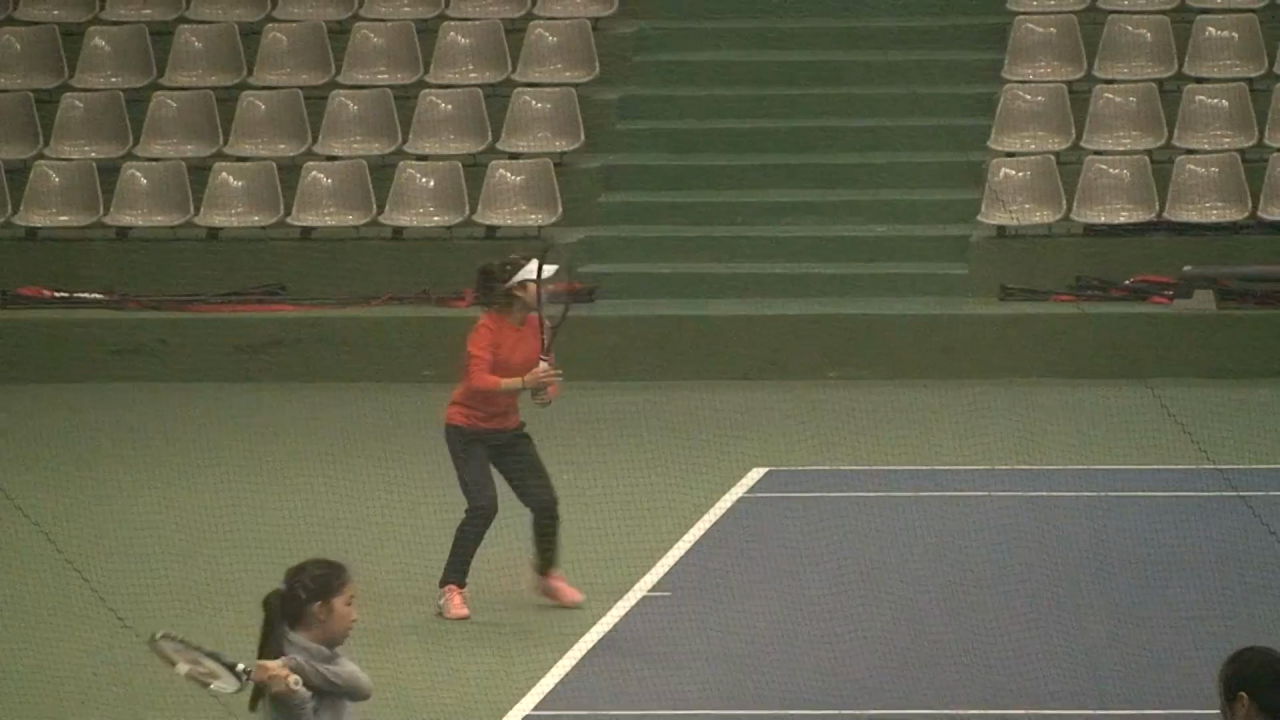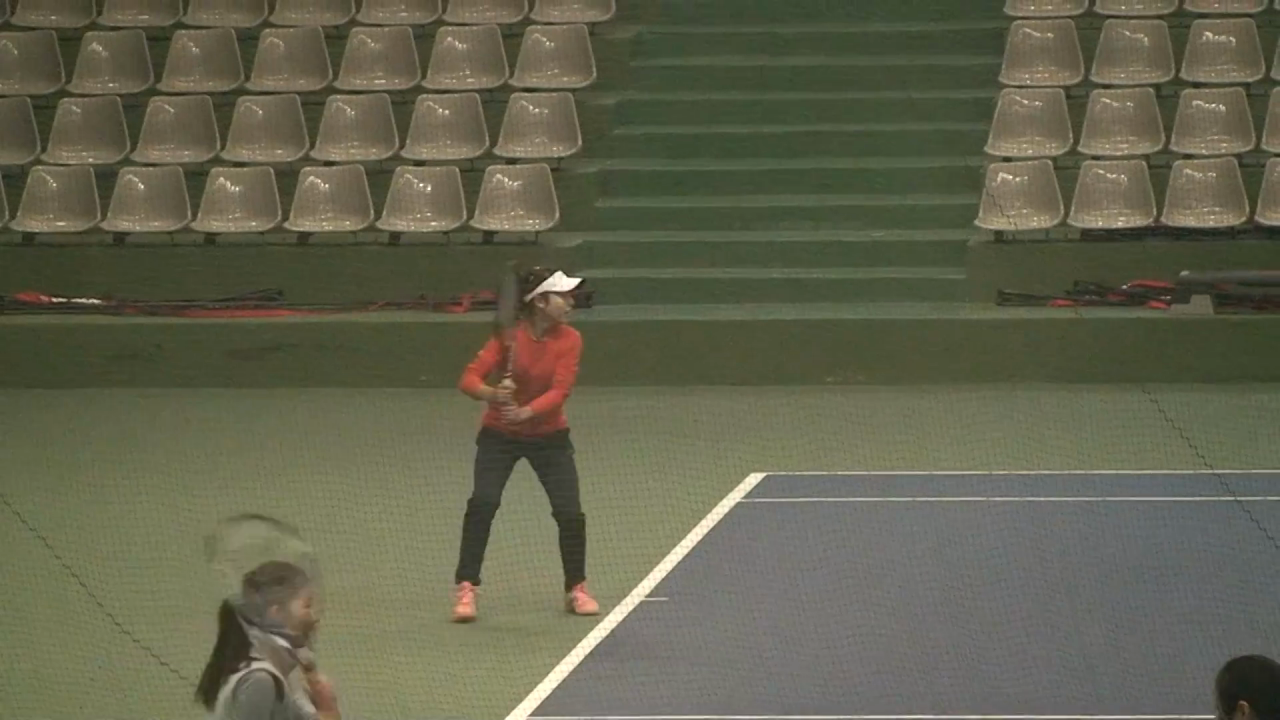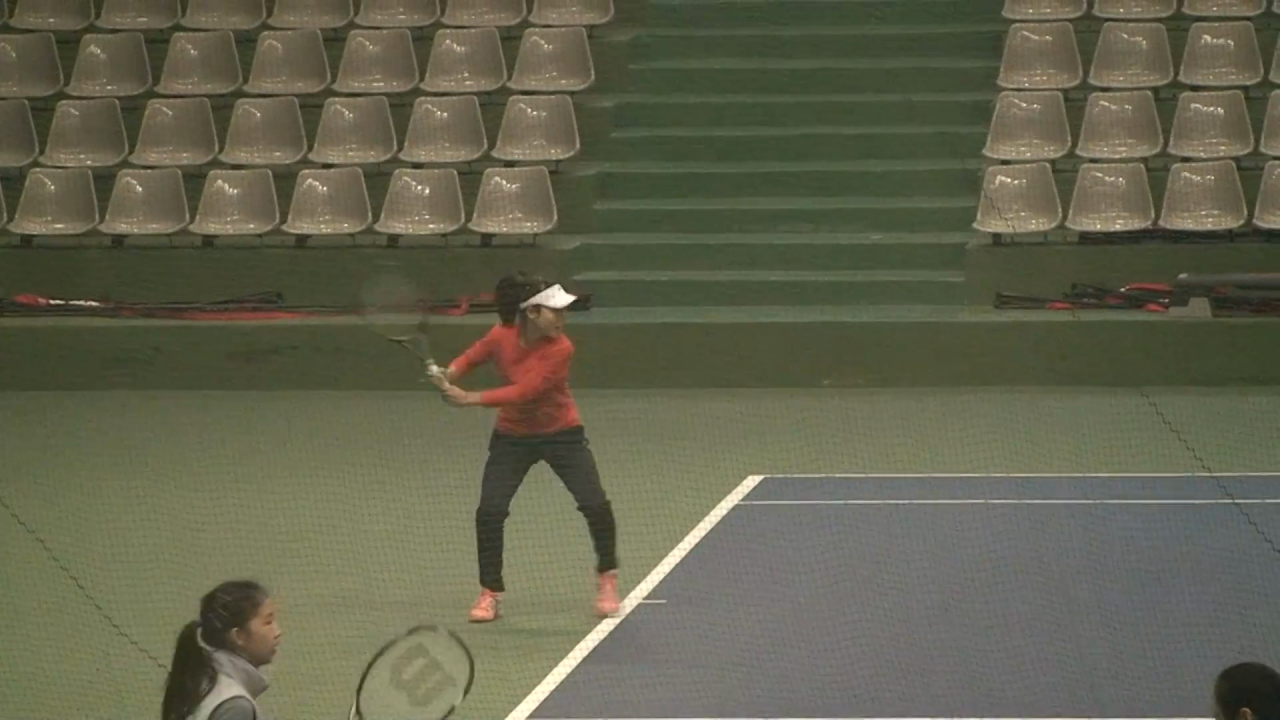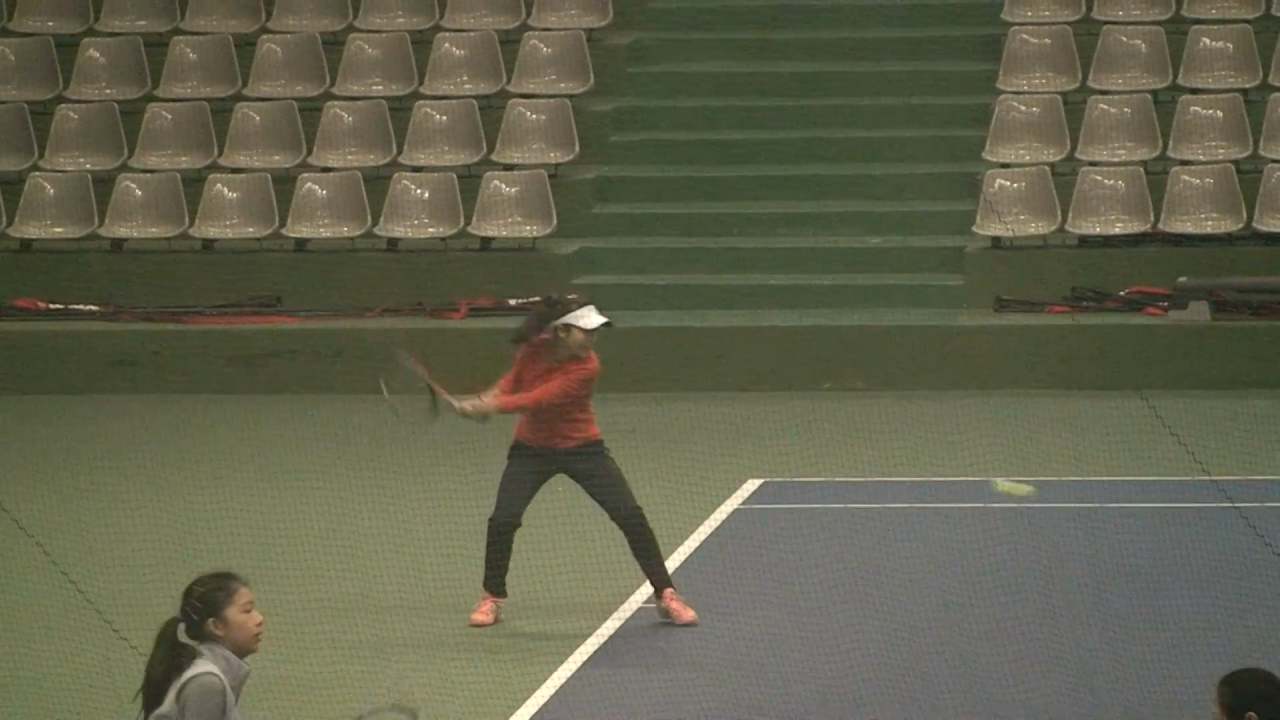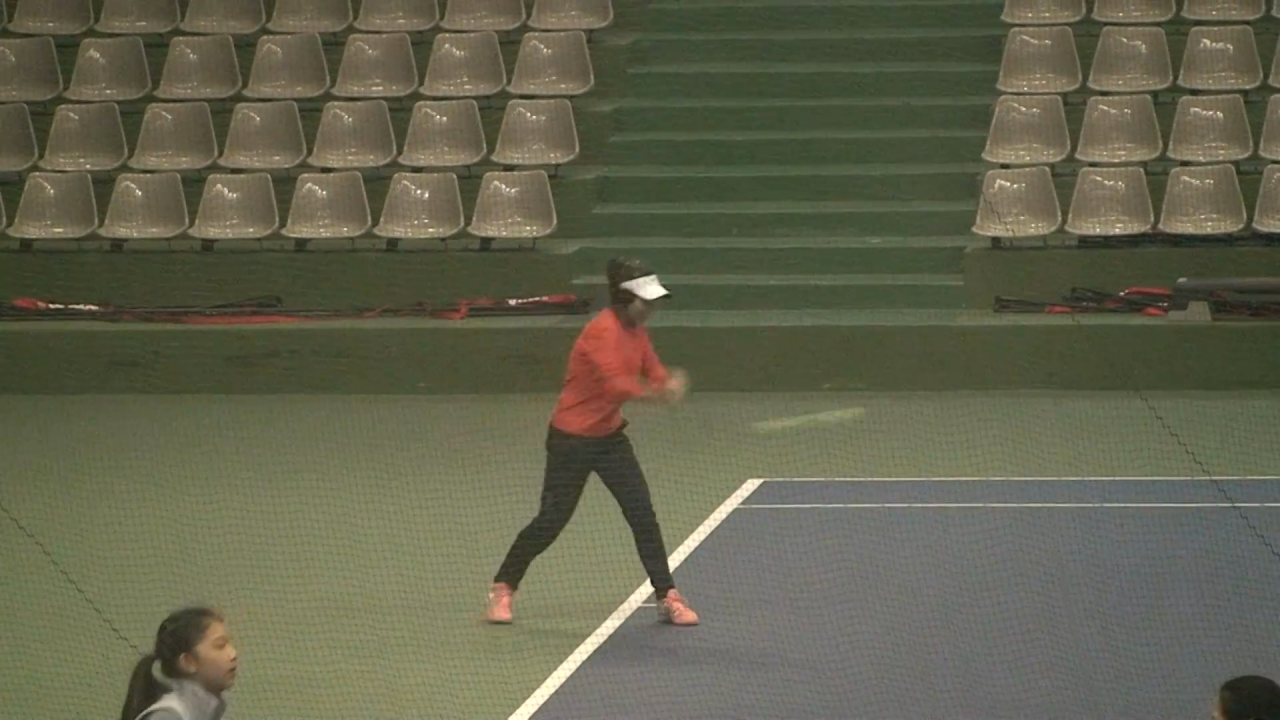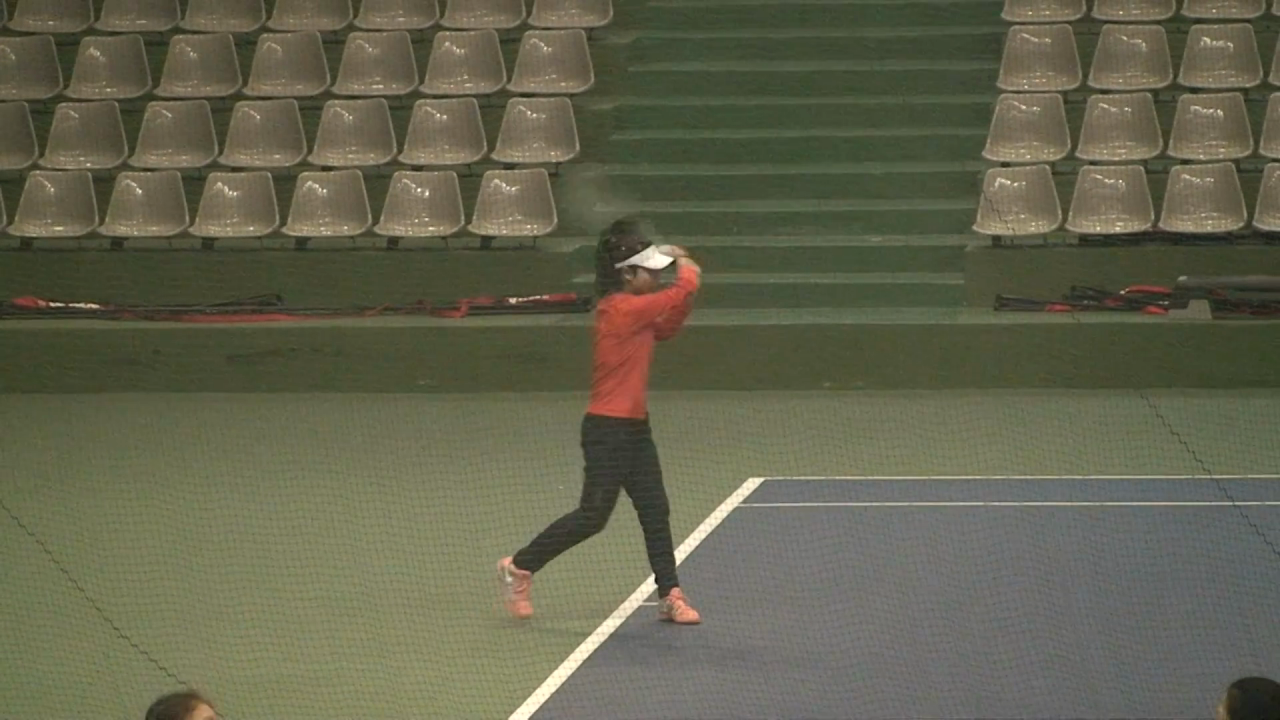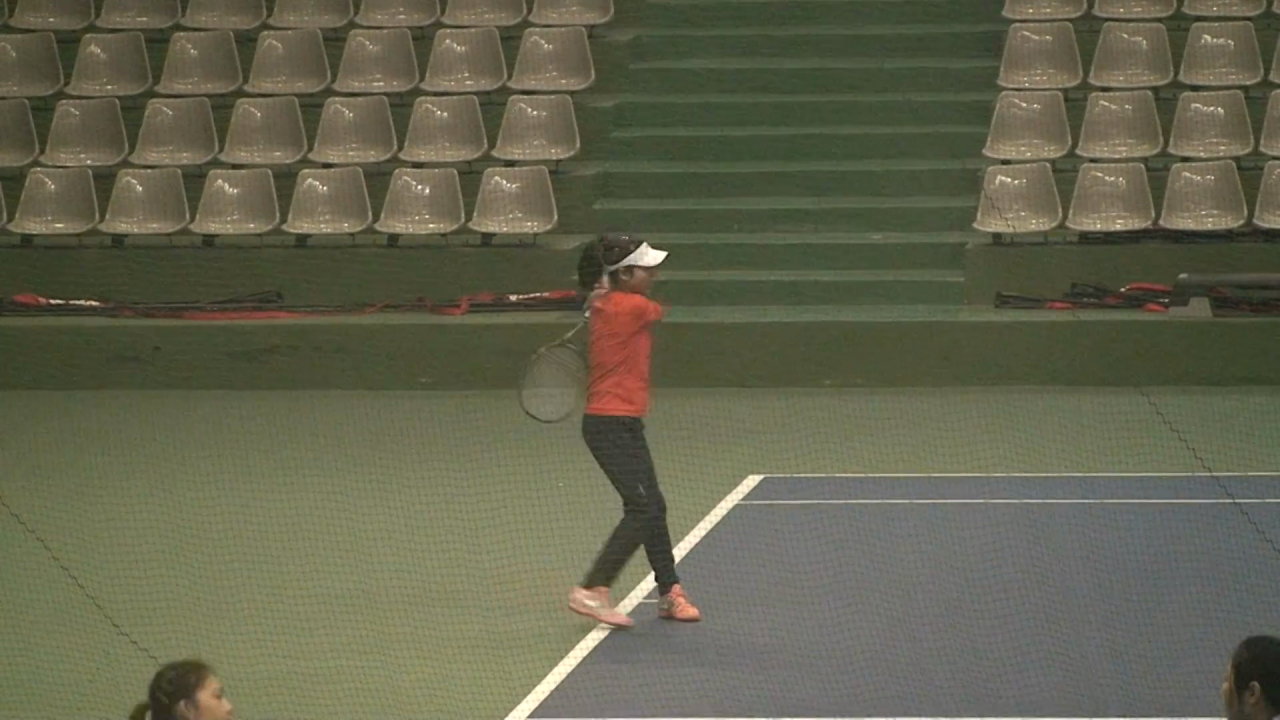
dt=0.2s
person 1, frame 1
left shoulder: (534, 325)
right shoulder: (487, 328)
left elbow: (536, 373)
right elbow: (477, 382)
left wrist: (544, 388)
right wrist: (523, 382)
left hip: (509, 429)
right hip: (468, 430)
left knee: (546, 503)
right knee: (484, 507)
left ankle: (548, 575)
right ankle: (451, 589)
person 1, frame 2
left shoulder: (570, 339)
right shoulder: (509, 337)
left elbow: (559, 390)
right elbow: (469, 379)
left wrist: (527, 412)
right wrist: (492, 395)
left hip: (550, 436)
right hip: (500, 435)
left knee: (570, 513)
right knee: (483, 502)
left ankle: (576, 588)
right ankle: (465, 587)
person 1, frame 3
left shoulder: (561, 349)
right shoulder: (501, 334)
left elbow: (521, 392)
right elbow: (470, 357)
left wrist: (470, 399)
right wrist: (448, 374)
left hip: (562, 434)
right hip: (512, 436)
left knee: (595, 504)
right knee: (490, 512)
left ankle: (606, 578)
right ankle: (490, 592)
person 1, frame 4
left shoulder: (587, 367)
right shoulder: (533, 348)
left elbow: (536, 400)
right elbow: (515, 377)
left wrist: (490, 406)
right wrist: (491, 394)
left hip: (582, 448)
right hip: (531, 448)
left knee: (630, 516)
right knee: (503, 520)
left ankle: (665, 595)
right ankle: (492, 596)
person 1, frame 5
left shoulder: (636, 332)
right shoulder: (602, 331)
left elbow: (654, 372)
right elbow: (618, 385)
left wrist: (670, 383)
right wrist: (658, 392)
left hip: (609, 437)
right hip: (572, 440)
left knee: (642, 515)
right knee: (551, 521)
left ankle: (667, 597)
right ankle: (504, 587)
person 1, frame 6
left shoulder: (622, 308)
right shoulder: (629, 309)
left elbow: (664, 330)
right elbow: (685, 290)
right wrist: (685, 260)
left hip: (632, 426)
right hip: (609, 428)
left knee: (655, 509)
right knee: (592, 516)
left ankle: (670, 596)
right ankle: (519, 568)
person 1, frame 7
left shoulder: (605, 306)
right shoulder: (632, 308)
right elbow: (656, 310)
left hip: (608, 423)
right hip: (612, 426)
left knee: (653, 508)
right knee: (644, 512)
left ankle: (669, 591)
right ankle: (590, 592)
